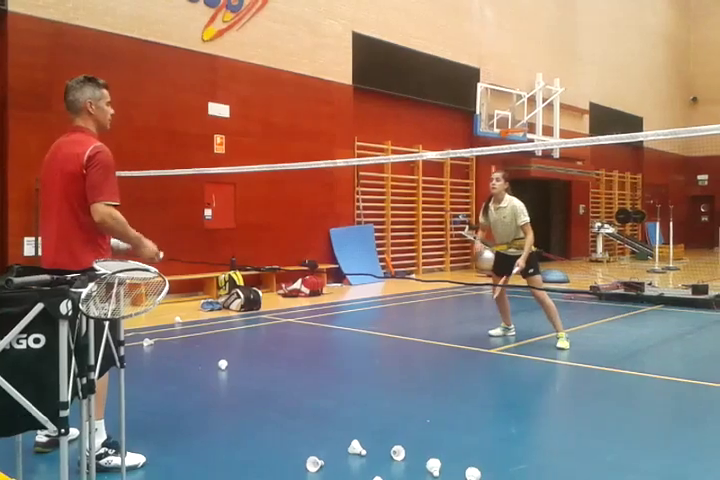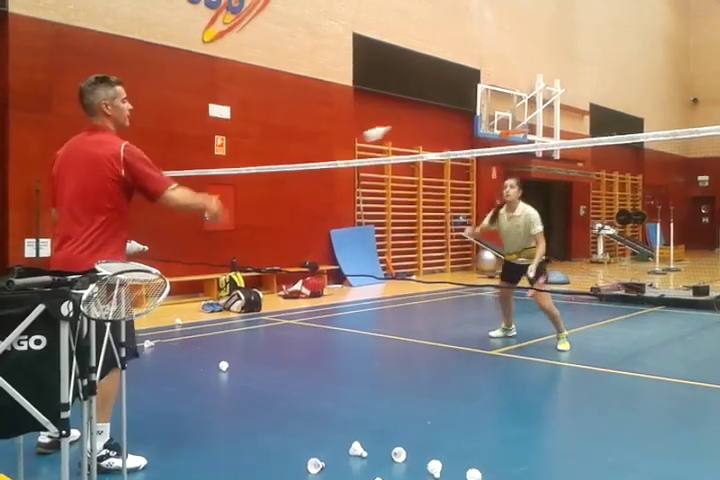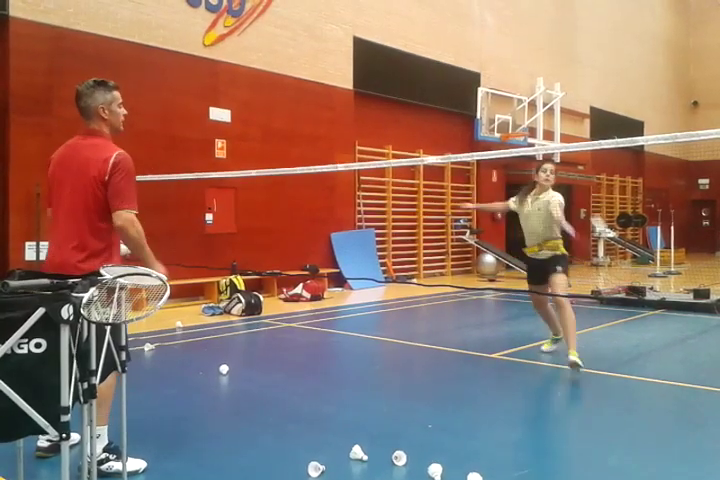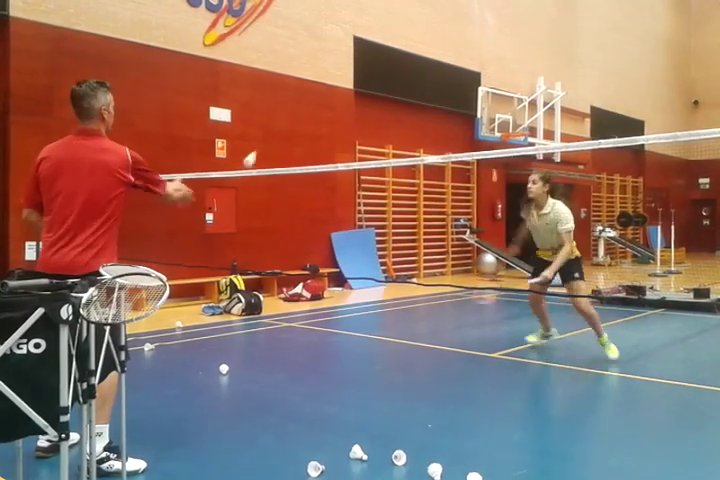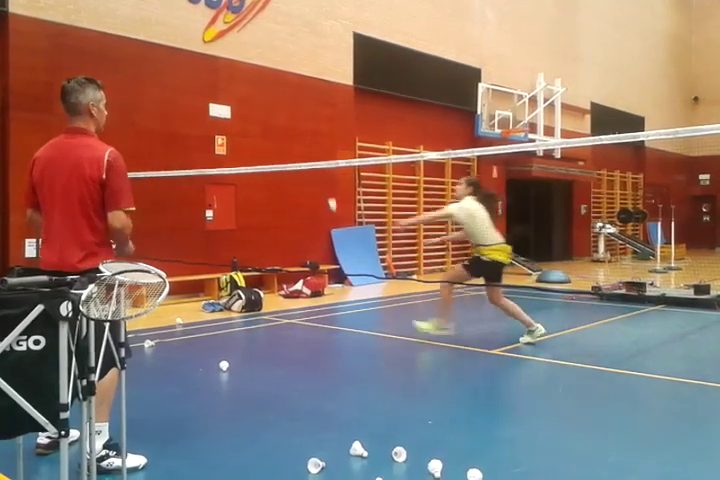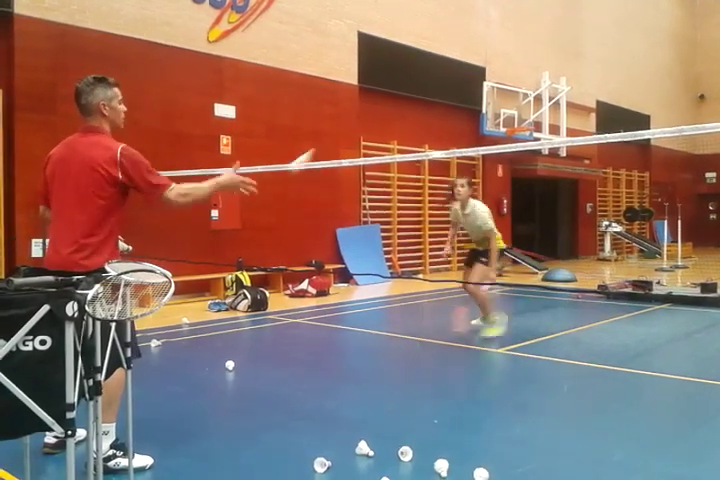
dt=0.5s
person 1, frame 1
left shoulder: (56, 150)
right shoulder: (95, 152)
right elbow: (102, 214)
left wrist: (114, 240)
right wrist: (138, 242)
left hip: (57, 266)
right hip: (85, 269)
left ankle: (49, 429)
right ankle: (98, 446)
person 1, frame 2
left shoulder: (64, 152)
right shoulder: (123, 152)
left elbow: (56, 213)
right elbow: (172, 195)
right wrist: (208, 204)
left hip: (62, 268)
right hip: (96, 271)
right knee: (111, 359)
left ankle: (49, 430)
right ankle: (101, 449)
person 1, frame 3
left shoulder: (61, 154)
right shoulder: (115, 159)
left elbow: (54, 213)
right elbow: (124, 221)
right wrist: (151, 262)
left hip: (59, 270)
right hip: (95, 273)
right knee: (106, 361)
left ankle: (51, 434)
right ankle: (100, 450)
person 1, frame 4
left shoulder: (48, 154)
right shoulder: (122, 158)
left elbow: (30, 215)
right elbow: (172, 193)
right wrist: (181, 189)
left hip: (52, 271)
right hip: (93, 274)
right knee: (107, 360)
left ankle: (48, 434)
right ankle: (101, 450)
person 1, frame 5
left shoulder: (42, 155)
right shoulder: (106, 156)
left elbow: (32, 215)
right elbow: (118, 223)
right wrist: (124, 247)
left hip: (53, 270)
right hip: (92, 272)
right knee: (107, 359)
left ankle: (50, 431)
right ankle: (101, 447)
person 1, frame 6
left shoulder: (57, 153)
right shoulder: (117, 154)
left elbow: (45, 212)
right elbow: (174, 194)
right wrist: (220, 182)
left hip: (58, 268)
right hip: (93, 271)
right knee: (114, 358)
left ankle: (55, 430)
right ankle: (106, 447)
person 2, frame 1
left shoulder: (516, 205)
right shoulder: (487, 206)
left elbow: (529, 234)
right elbow: (482, 229)
left wrist: (523, 258)
right wrist: (478, 241)
left hip: (523, 252)
right hip: (502, 252)
left knee: (539, 294)
right knee: (498, 291)
left ankle: (561, 334)
right ankle: (508, 326)
person 2, frame 2
left shoulder: (530, 214)
right shoulder: (498, 213)
left elbow: (541, 243)
right elbow: (481, 229)
left wrist: (534, 265)
right wrist: (471, 231)
left hip: (532, 261)
right hip: (511, 260)
left knee: (544, 304)
right knee: (503, 296)
left ankle: (562, 335)
right ankle: (508, 327)
person 2, frame 3
left shoulder: (555, 197)
right shoulder: (523, 198)
left elbow: (558, 213)
right elbow: (502, 206)
left wrist: (562, 221)
right wrist: (476, 206)
left hip: (554, 255)
right hip: (533, 256)
left knee: (560, 298)
right knee: (539, 304)
left ankle: (572, 353)
right ankle: (556, 335)
person 2, frame 4
left shoulder: (560, 210)
right shoulder: (528, 208)
left elbow: (566, 246)
left wrist: (552, 269)
right wrist: (515, 244)
left hip: (567, 258)
right hip: (543, 256)
left knee: (581, 305)
right knee: (535, 300)
left ankle: (604, 340)
right ankle: (547, 331)
person 2, frame 5
left shoulder: (463, 206)
right shoulder: (475, 206)
left elbow: (433, 216)
left wrist: (407, 222)
right wrist: (442, 239)
left hip: (489, 256)
right hip: (496, 254)
left knee: (447, 280)
right knee: (495, 298)
left ankle: (442, 323)
right ankle: (533, 328)
person 2, frame 6
left shoulder: (480, 210)
right shoulder: (456, 207)
left elbow: (493, 238)
right elbow: (455, 225)
left wrist: (492, 268)
right wrist: (449, 244)
left hip: (490, 247)
right hip: (477, 245)
left knee: (473, 285)
right knee: (467, 284)
left ankle: (494, 320)
right ankle: (487, 317)
